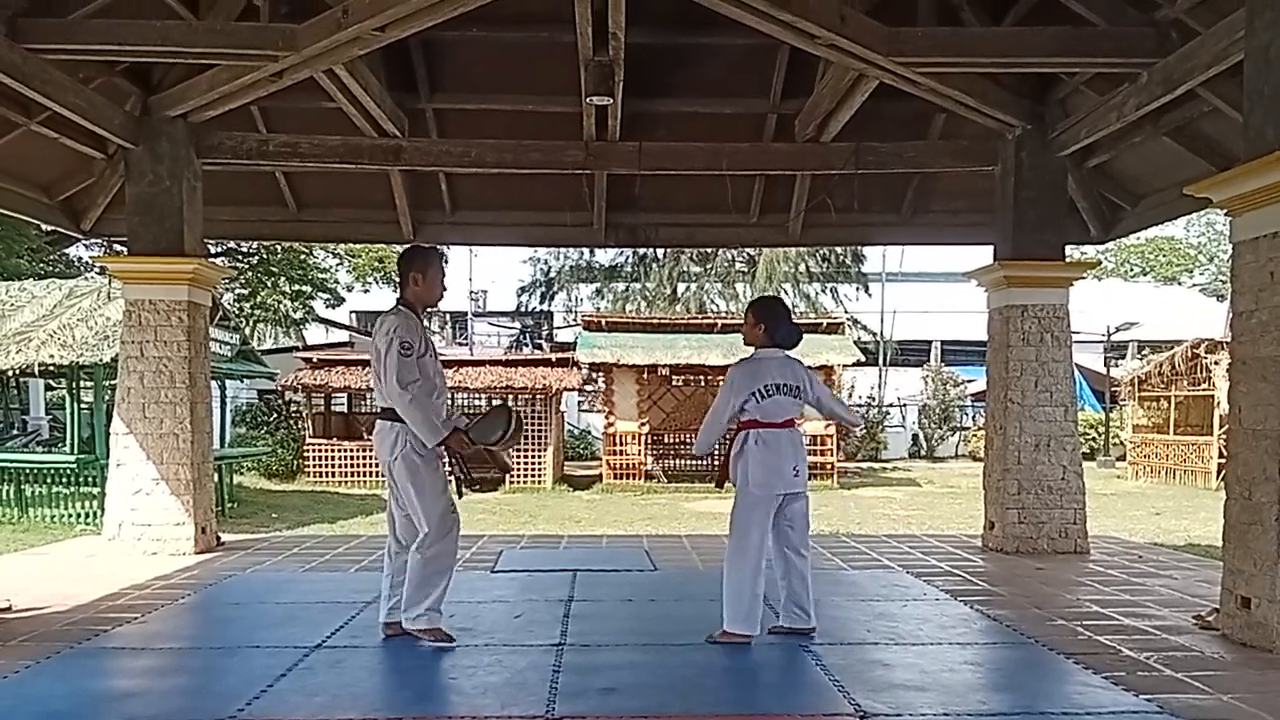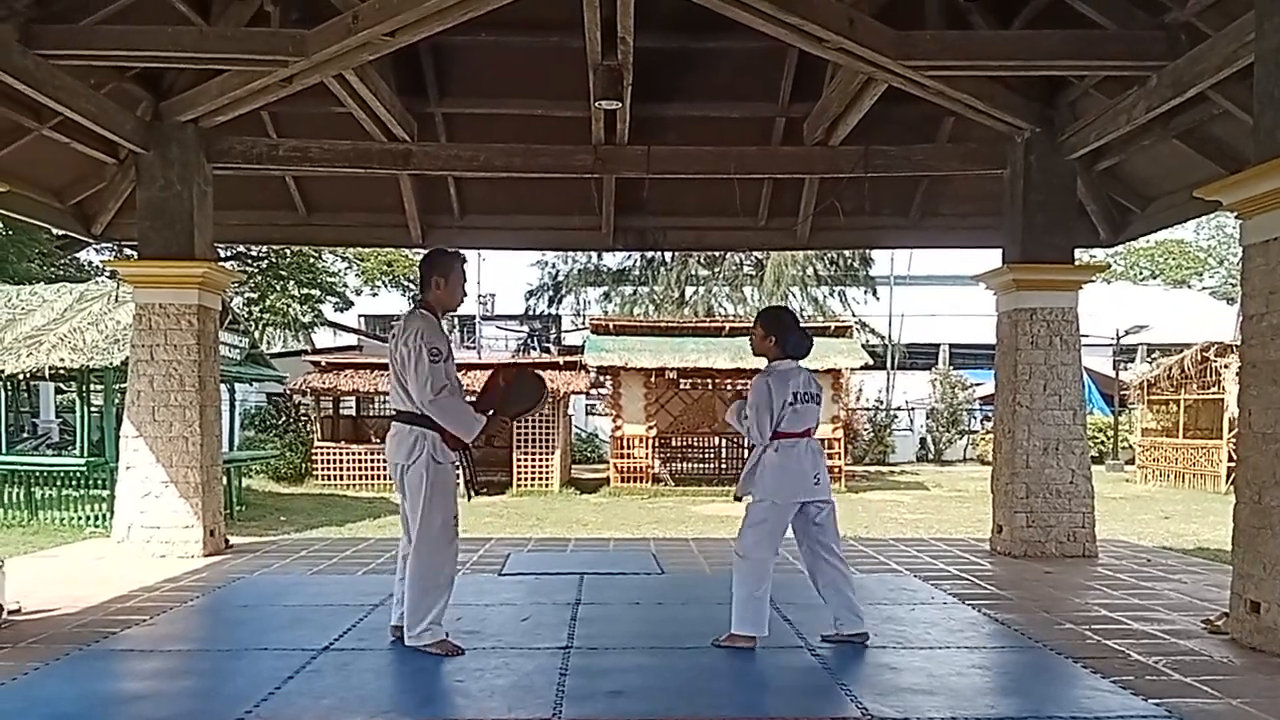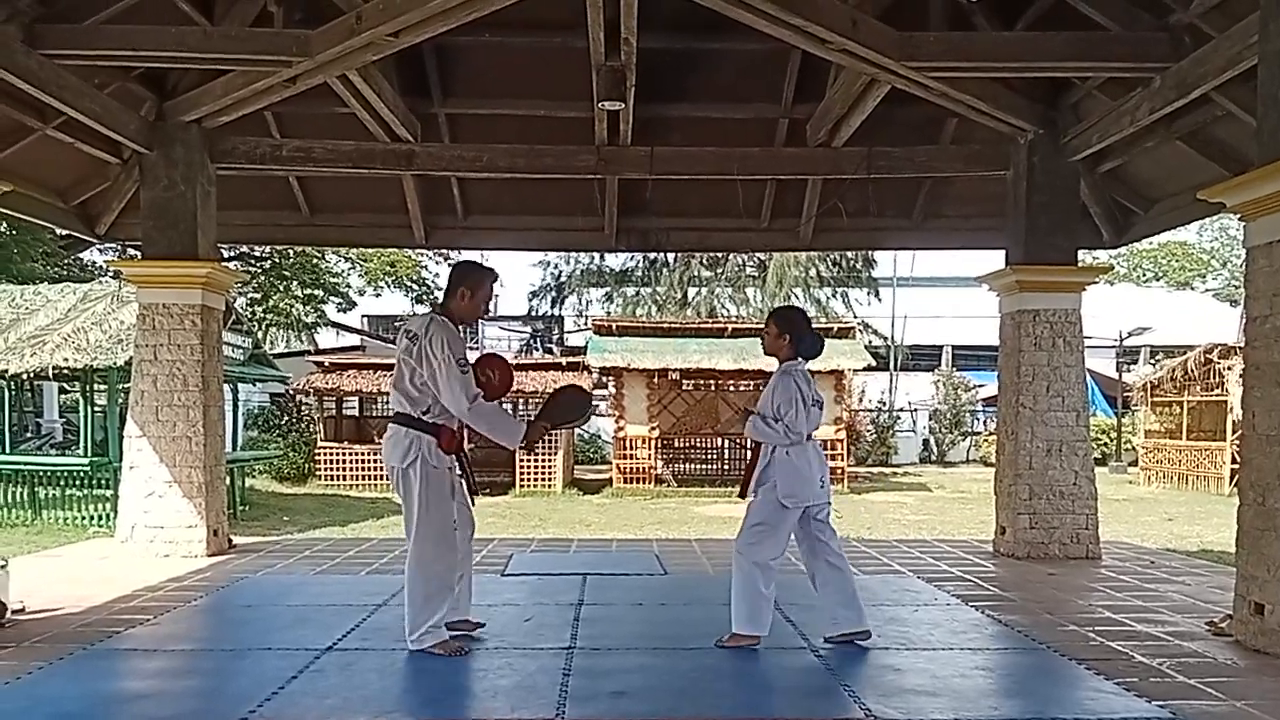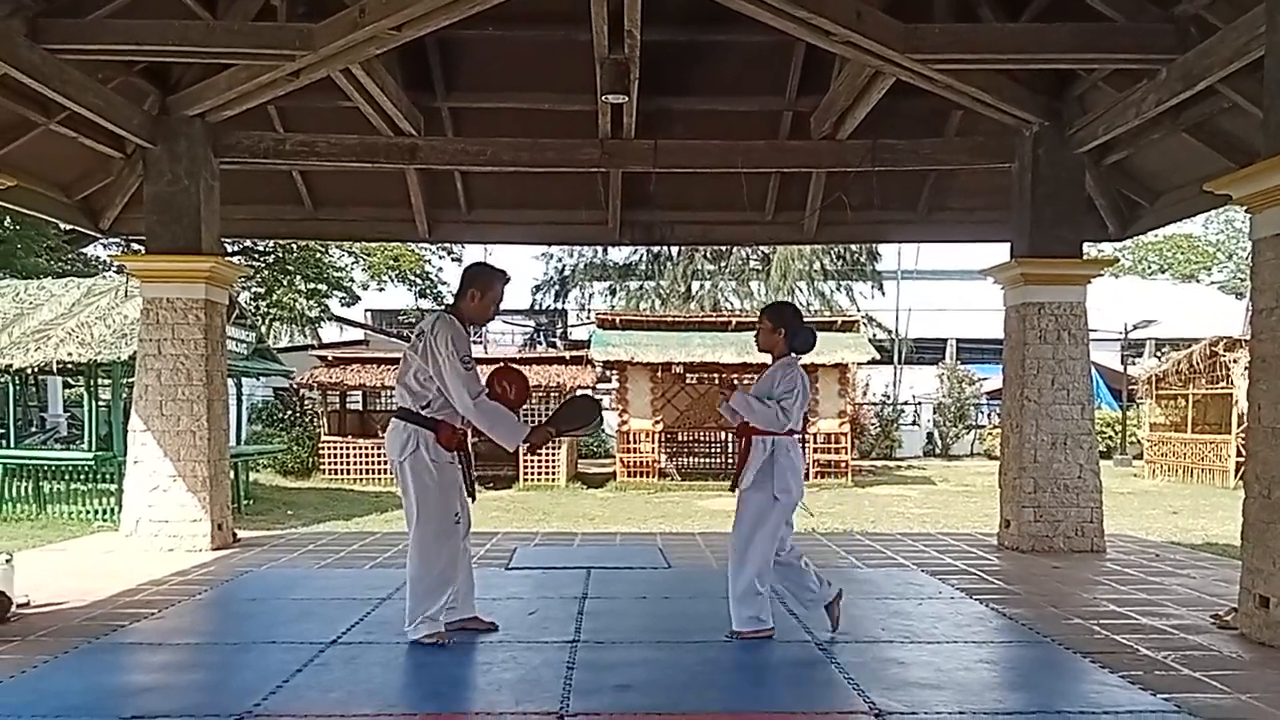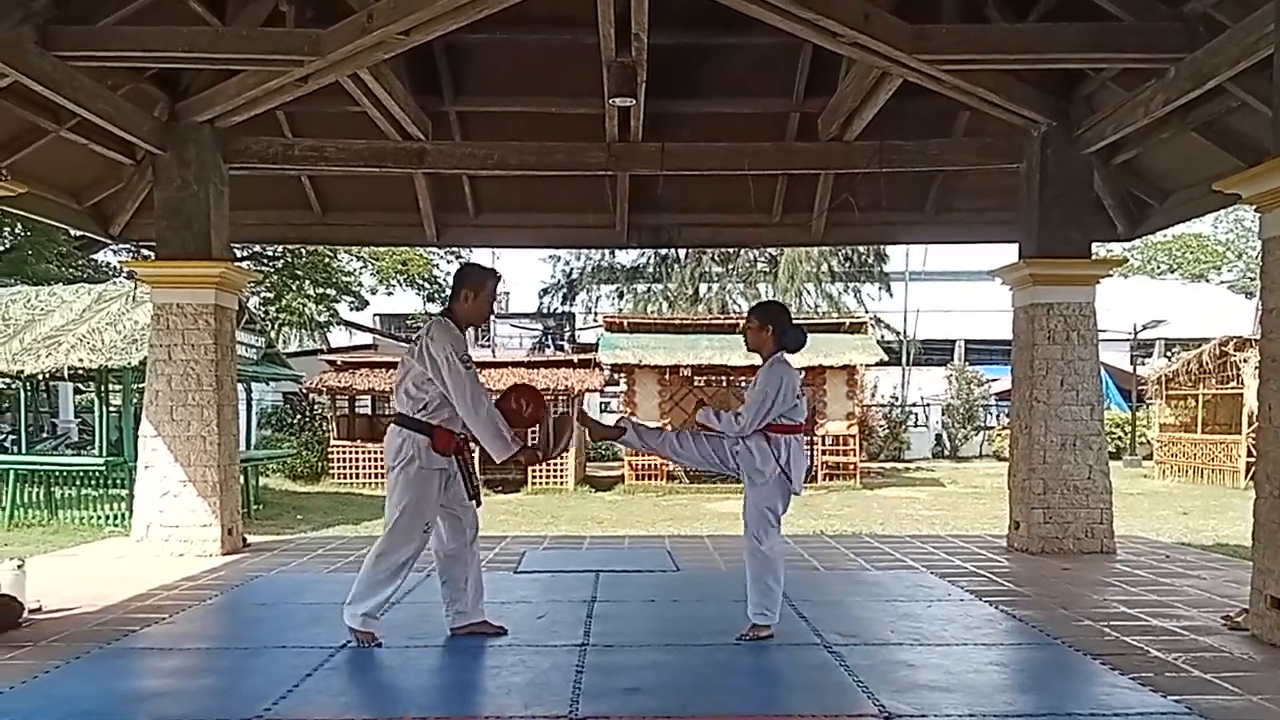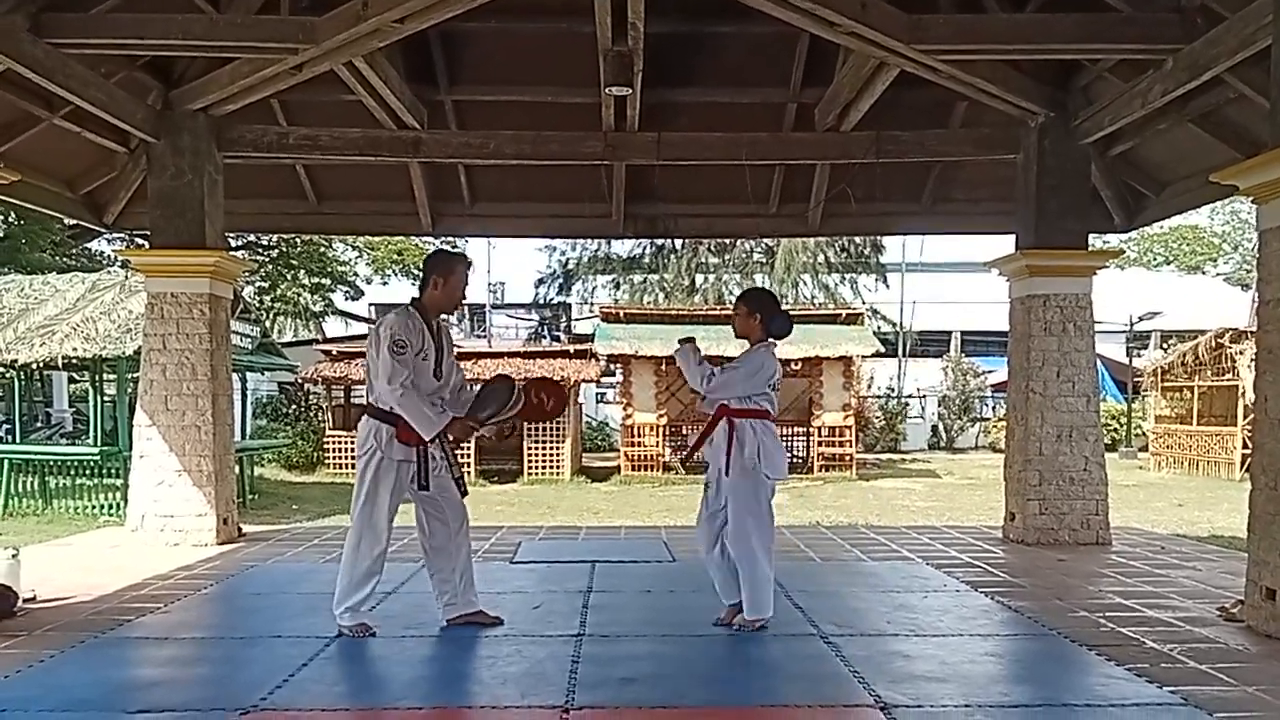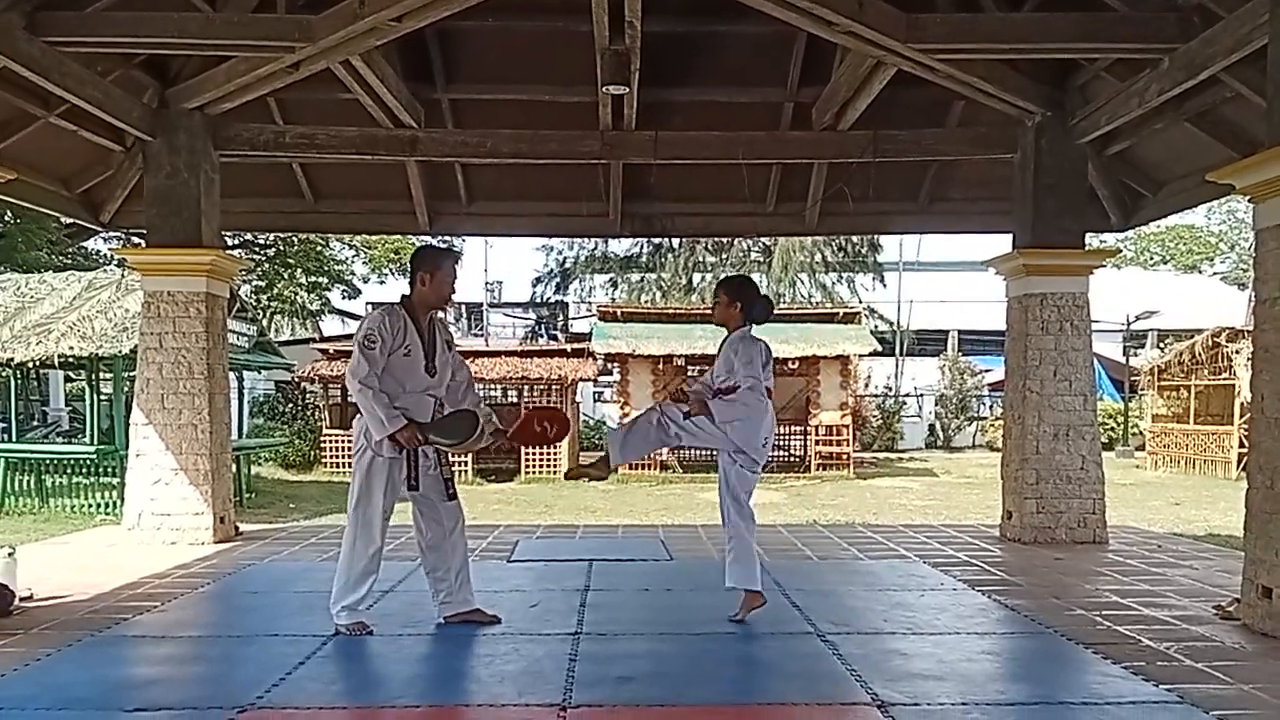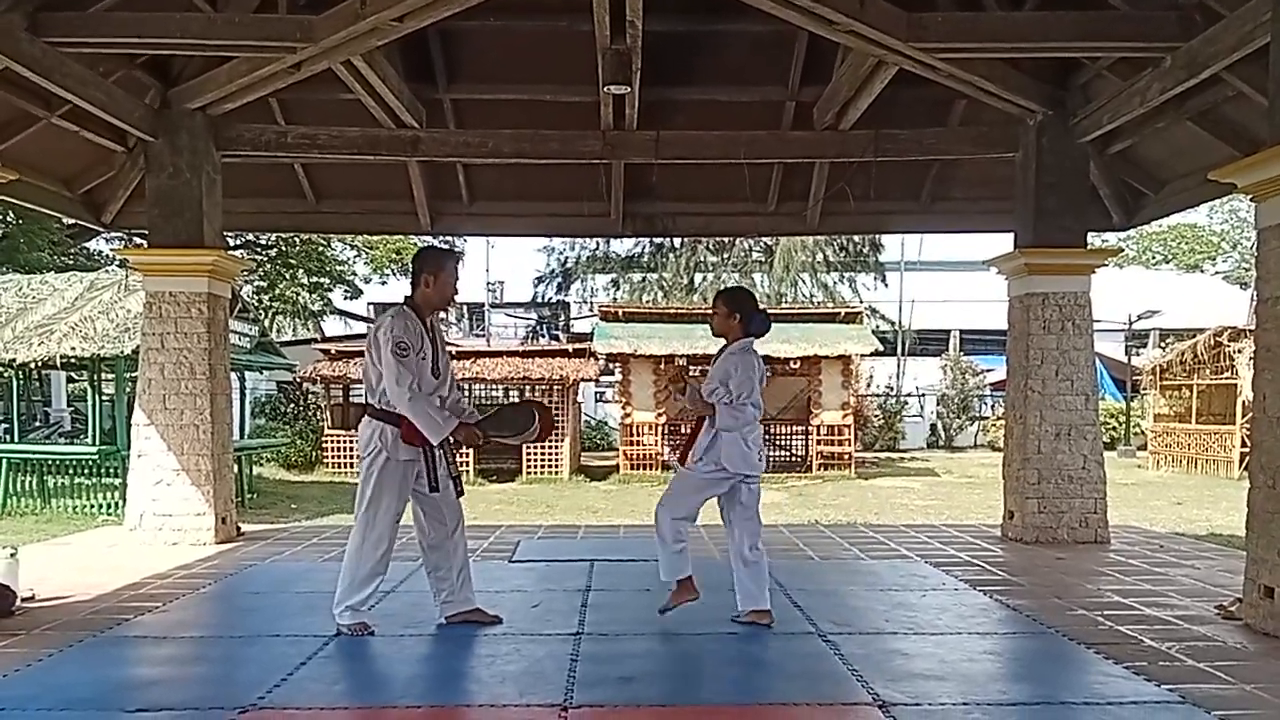
dt=0.3s
person 1, frame 1
left shoulder: (409, 324)
right shoulder: (398, 325)
right elbow: (402, 391)
left wrist: (446, 427)
right wrist: (443, 433)
left hip: (411, 440)
right hip: (407, 440)
left knee: (407, 532)
right knee: (438, 525)
left ankle: (395, 616)
right ankle: (419, 615)
person 1, frame 2
left shoulder: (418, 325)
right shoulder: (423, 329)
right elbow: (433, 396)
left wrist: (474, 412)
right wrist: (480, 426)
left hip: (419, 441)
right hip: (423, 443)
left knee: (420, 536)
right knee: (435, 538)
left ankle: (405, 619)
right ankle: (422, 630)
person 1, frame 3
left shoulder: (420, 326)
right shoulder: (443, 338)
right elbow: (466, 404)
left wrist: (474, 385)
right wrist: (522, 431)
left hip: (424, 445)
right hip: (421, 447)
left knee: (456, 529)
right knee: (433, 541)
left ankle: (450, 612)
right ankle: (425, 633)
person 1, frame 4
left shoulder: (441, 326)
right shoulder: (448, 334)
right elbow: (471, 401)
right wrist: (526, 434)
left hip: (432, 442)
right hip: (420, 441)
left knee: (454, 527)
right knee: (435, 533)
left ankle: (456, 611)
right ankle: (423, 623)
person 1, frame 5
left shoulder: (449, 335)
right shoulder: (442, 336)
right elbow: (470, 402)
left wrist: (500, 429)
right wrist: (513, 448)
left hip: (442, 450)
right hip: (416, 446)
left knee: (460, 531)
right knee: (405, 536)
left ankle: (465, 615)
right ankle: (359, 615)
person 1, frame 6
left shoulder: (440, 332)
right shoulder: (397, 325)
left elbow: (454, 391)
right elbow: (395, 387)
right wrist: (444, 424)
left hip: (427, 444)
right hip: (387, 438)
left knee: (449, 522)
right knee: (371, 529)
left ankle: (460, 605)
right ankle: (348, 613)
person 1, frame 7
left shoulder: (440, 331)
right shoulder: (382, 323)
left elbow: (460, 388)
right elbow: (360, 382)
left wrist: (489, 427)
right wrist: (395, 427)
left hip: (422, 440)
right hip: (381, 438)
left knee: (445, 522)
right knee: (367, 527)
left ankle: (456, 603)
right ankle: (346, 611)
person 1, frame 8
left shoulder: (431, 328)
right shoulder: (395, 326)
left elbow: (445, 390)
right elbow: (402, 392)
left wrist: (468, 422)
right wrist: (452, 429)
left hip: (426, 443)
right hip: (390, 439)
left knee: (445, 522)
right knee: (376, 528)
left ankle: (457, 603)
right ankle: (349, 611)
person 2, frame 1
left shoulder: (743, 371)
right shoulder: (798, 369)
left elbow: (720, 417)
right elbow: (828, 403)
left wrist: (702, 444)
right wrist: (849, 418)
left hip: (759, 462)
right hip: (793, 460)
left knee: (747, 547)
right knee: (792, 546)
left ankle: (740, 627)
right ankle: (798, 619)
person 2, frame 2
left shoulder: (765, 382)
right shoulder: (807, 378)
left elbow: (757, 432)
left wrist: (736, 412)
left hip: (778, 473)
right hip: (811, 470)
left knee: (752, 552)
right knee: (824, 551)
left ankle: (746, 630)
right ankle: (852, 625)
person 2, frame 3
left shoulder: (786, 379)
right shoulder: (801, 376)
left elbow: (793, 431)
left wrist: (753, 424)
right wrist: (760, 423)
left hip: (785, 474)
right hip: (807, 472)
left knee: (753, 551)
right knee: (823, 551)
left ankle: (748, 629)
right ankle: (852, 623)
person 2, frame 4
left shoulder: (791, 375)
right shoulder: (776, 373)
left elbow: (777, 419)
right elbow: (751, 418)
left wrist: (739, 398)
right wrist: (730, 401)
left hip: (774, 470)
right hip: (765, 468)
left knee: (748, 548)
right knee: (774, 548)
left ankle: (755, 622)
right ankle: (824, 595)
person 2, frame 5
left shoulder: (779, 374)
right shoulder: (773, 370)
left elbow: (745, 422)
left wrist: (707, 414)
right wrist: (711, 419)
left hip: (774, 461)
right hip: (752, 451)
left knee: (762, 541)
right knee: (685, 440)
left ankle: (763, 621)
right ankle: (615, 433)
person 2, frame 6
left shoulder: (759, 360)
right shoulder: (754, 357)
left elbow: (710, 384)
left wrist: (687, 353)
right wrist: (703, 379)
left hip: (750, 451)
right hip: (730, 449)
left knee: (747, 534)
right knee: (711, 532)
left ankle: (755, 611)
right ankle: (736, 602)
person 2, frame 7
left shoulder: (748, 345)
right shoulder: (735, 344)
left elbow: (755, 391)
right elbow: (710, 386)
left wrist: (707, 406)
right wrist: (688, 396)
left hip: (737, 429)
right hip: (745, 438)
left knee: (663, 419)
right knee: (736, 517)
left ankle: (605, 463)
right ankle: (751, 593)
person 2, frame 8
left shoulder: (741, 358)
right shoulder: (730, 356)
left elbow: (748, 412)
right elbow: (717, 401)
left wrist: (709, 410)
right wrist: (690, 394)
left hip: (726, 450)
right hip: (737, 452)
left knee: (671, 511)
right knee: (743, 532)
left ankle: (684, 582)
right ankle: (757, 607)
